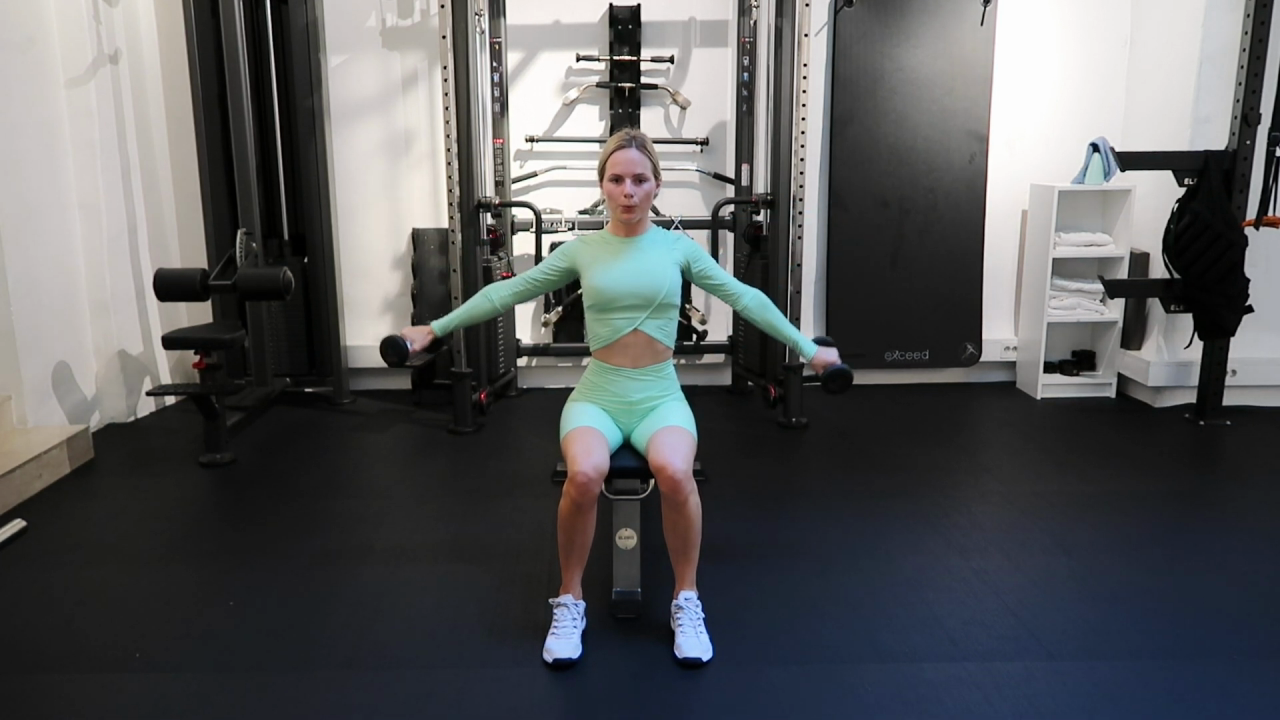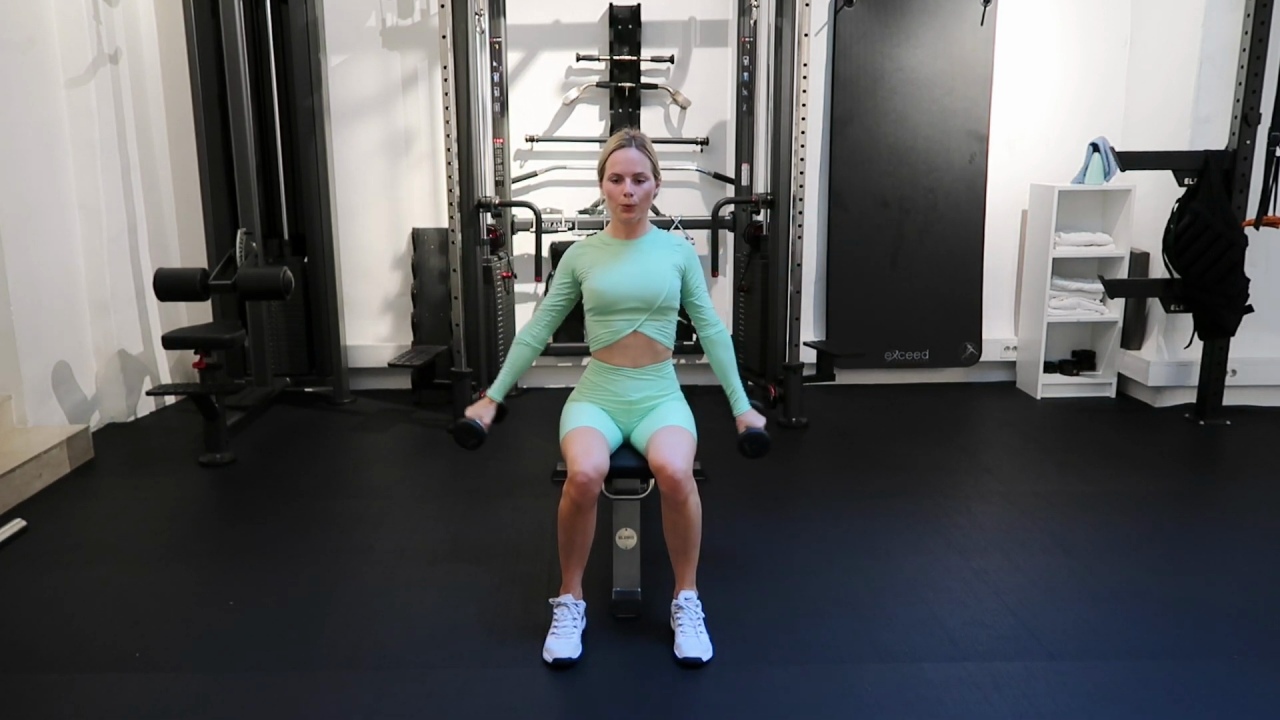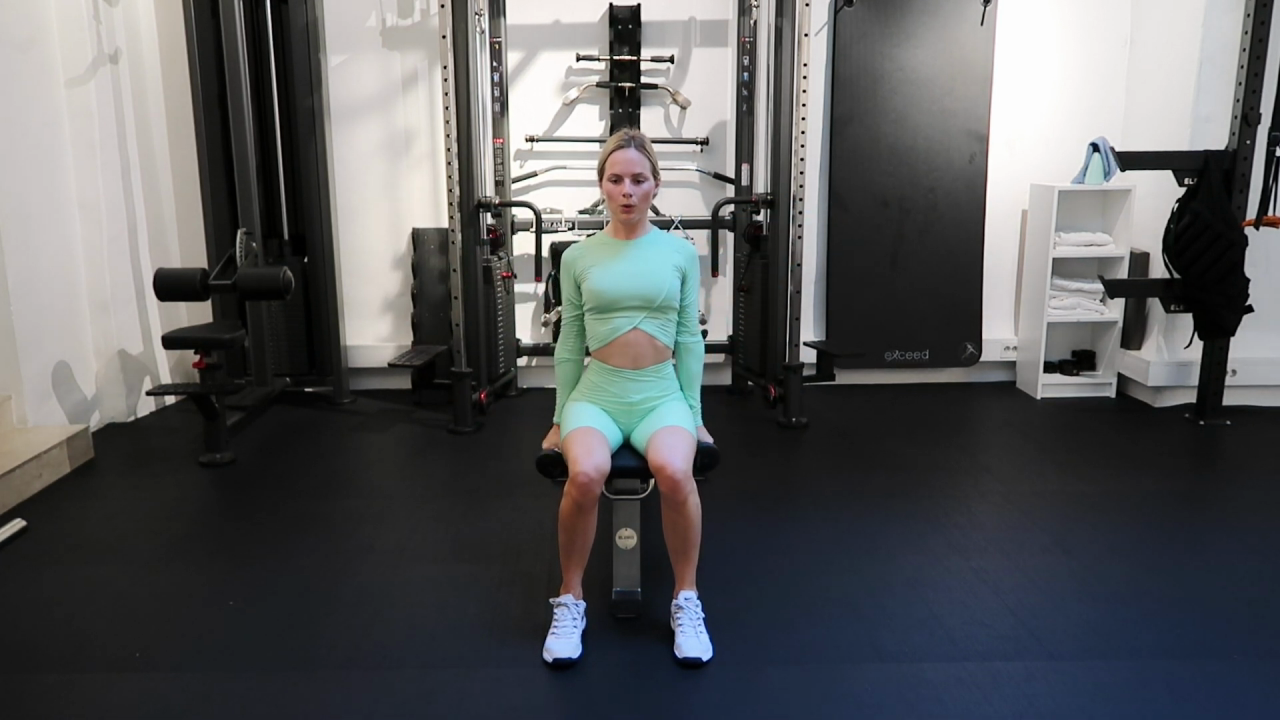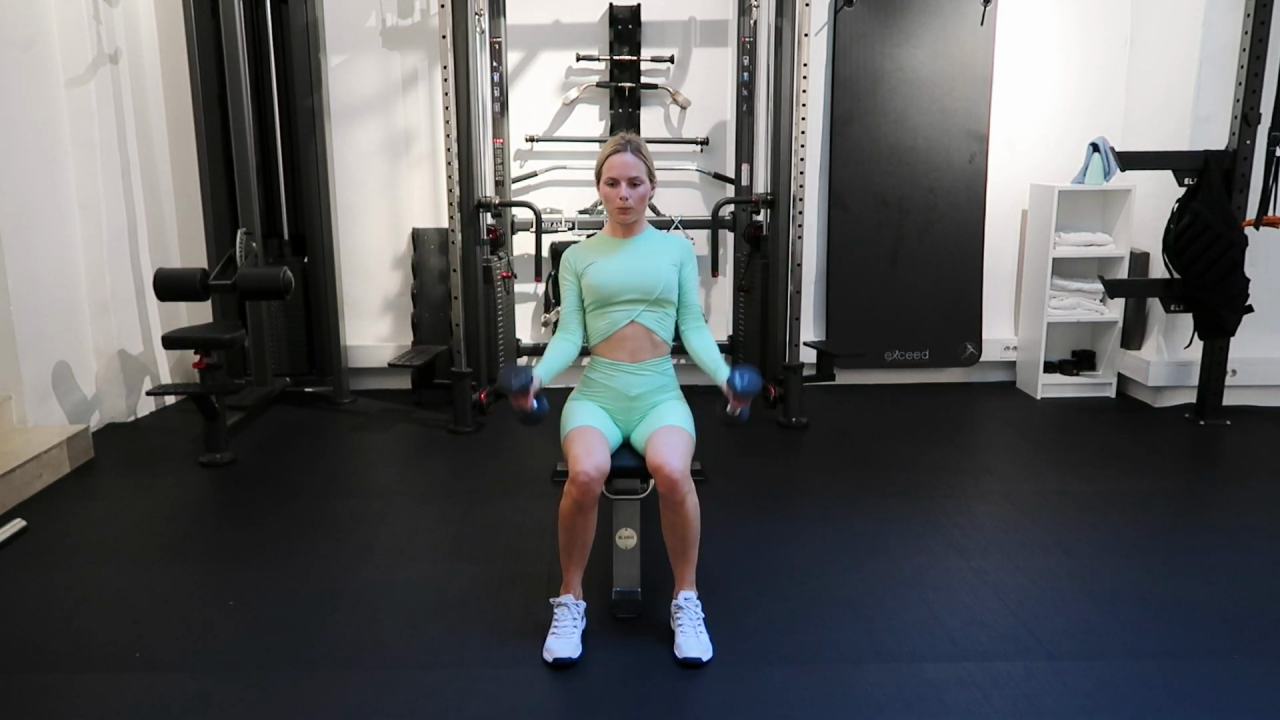
dt=0.5s
person 1, frame 1
left shoulder: (679, 247)
right shoulder: (580, 250)
left elbow: (742, 297)
right elbow: (509, 291)
left wrist: (806, 349)
right wrist: (435, 329)
left hip: (660, 394)
right hip: (597, 394)
left knee: (674, 473)
right knee: (584, 475)
left ankle: (686, 601)
right ankle: (569, 602)
person 1, frame 2
left shoulder: (679, 251)
right shoulder: (580, 255)
left elbow: (712, 329)
right elbow: (537, 329)
left wrist: (741, 404)
right wrist: (492, 397)
left hip: (660, 394)
right hip: (596, 395)
left knee: (674, 473)
right knee: (583, 476)
left ankle: (686, 601)
right ankle: (569, 602)
person 1, frame 3
left shoulder: (680, 253)
right shoulder: (578, 256)
left elbow: (689, 339)
right elbow: (570, 343)
left wrist: (696, 416)
right wrist: (557, 419)
left hip: (661, 395)
right hip: (595, 394)
left knee: (675, 474)
right knee: (585, 476)
left ankle: (687, 600)
right ankle: (569, 602)
person 1, frame 4
left shoulder: (677, 248)
right shoulder: (578, 256)
left elbow: (694, 325)
right elbow: (569, 334)
left wrist: (723, 375)
right wrist: (538, 377)
left hip: (660, 391)
right hip: (596, 391)
left knee: (672, 473)
right knee: (585, 475)
left ankle: (686, 600)
right ankle: (570, 601)
